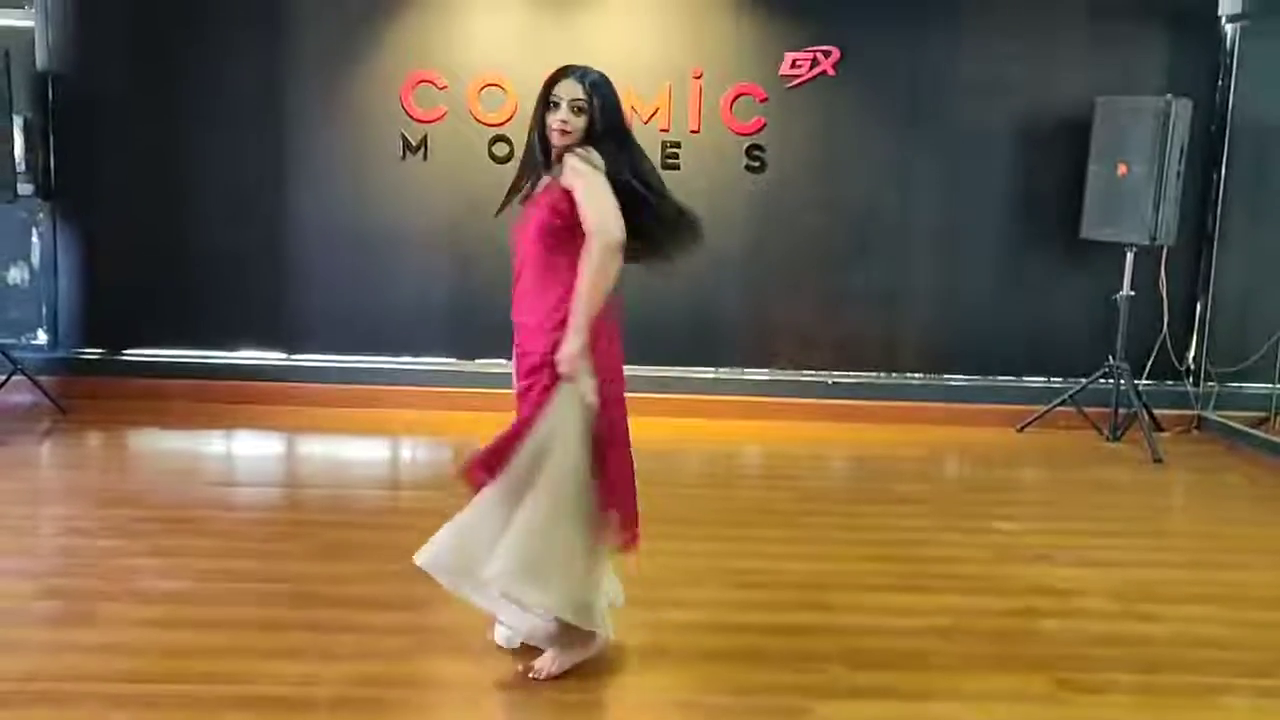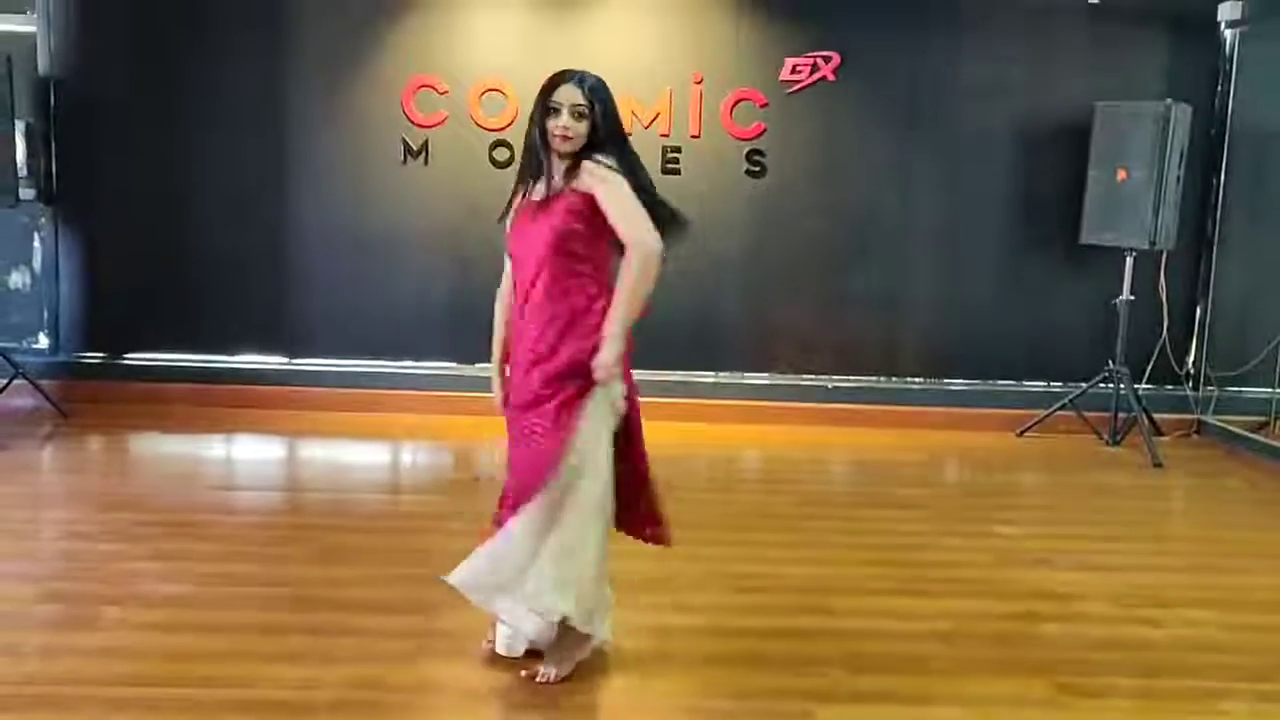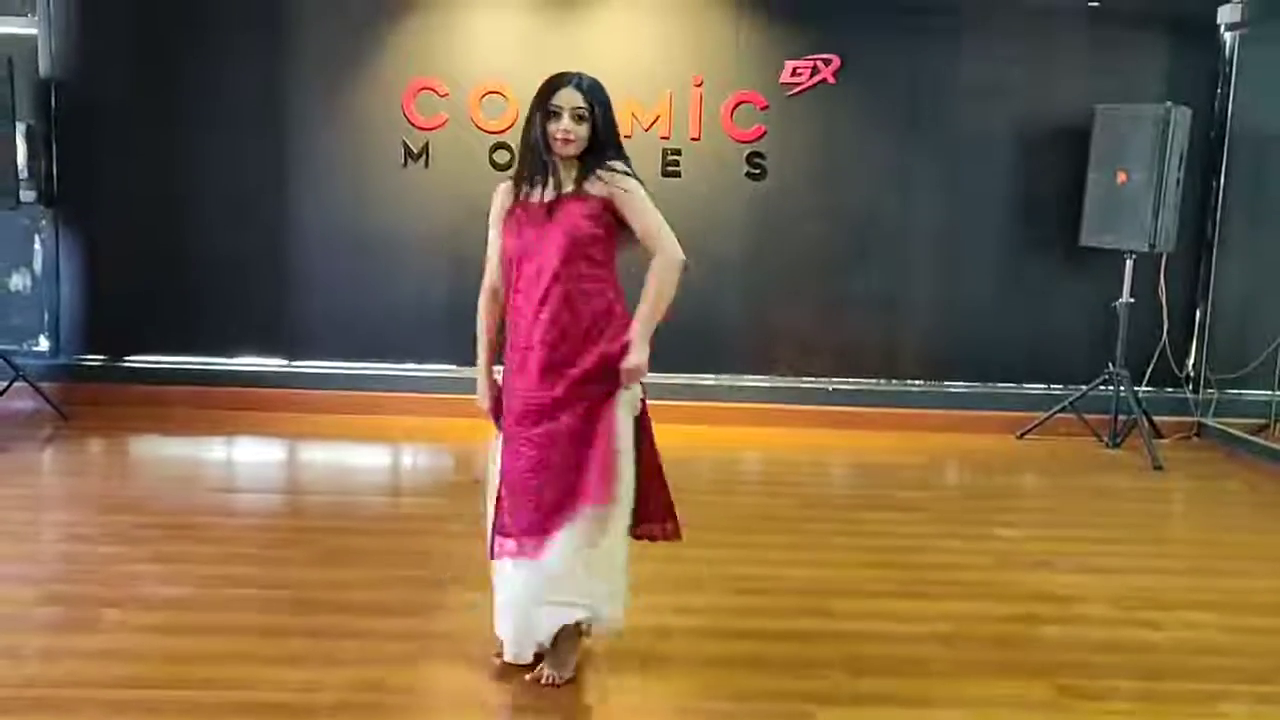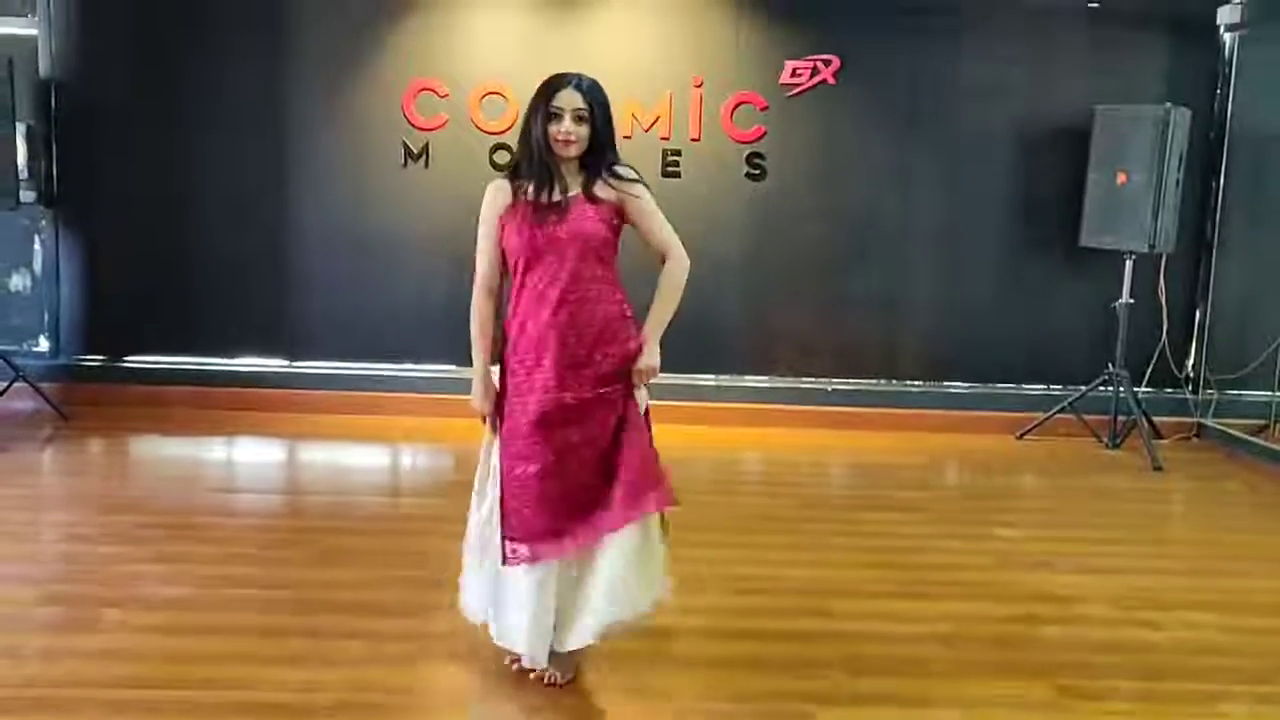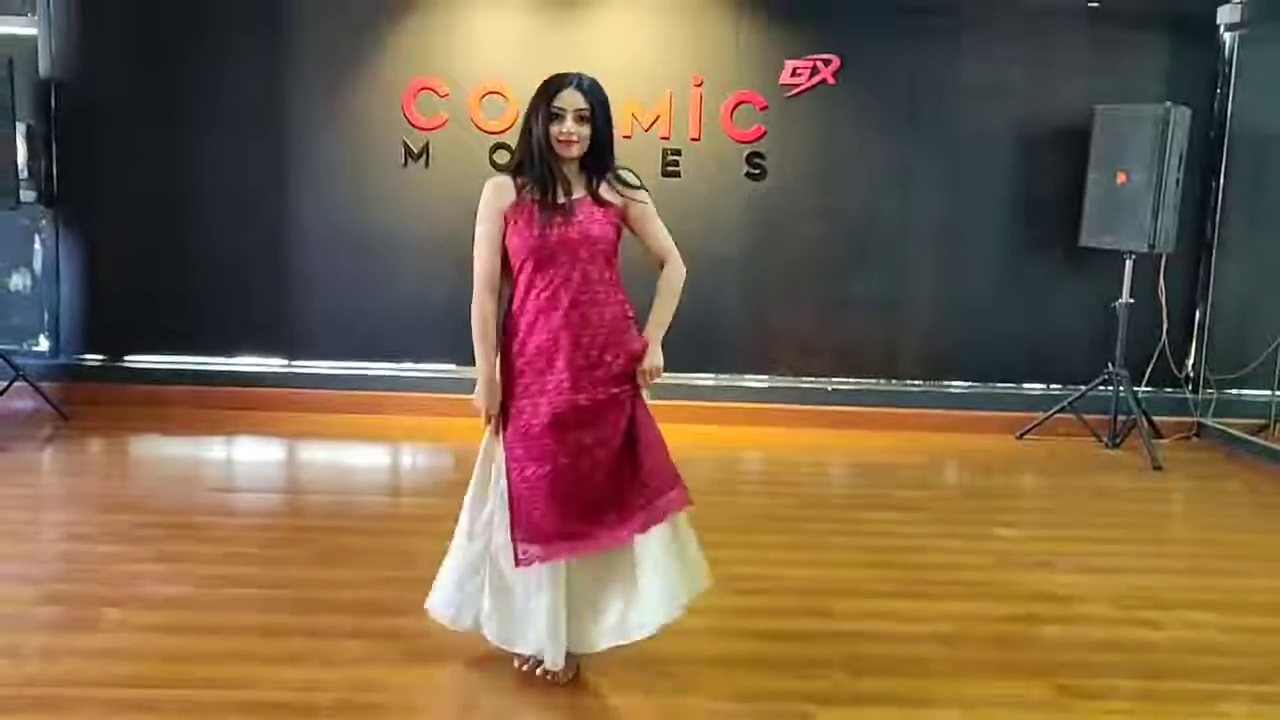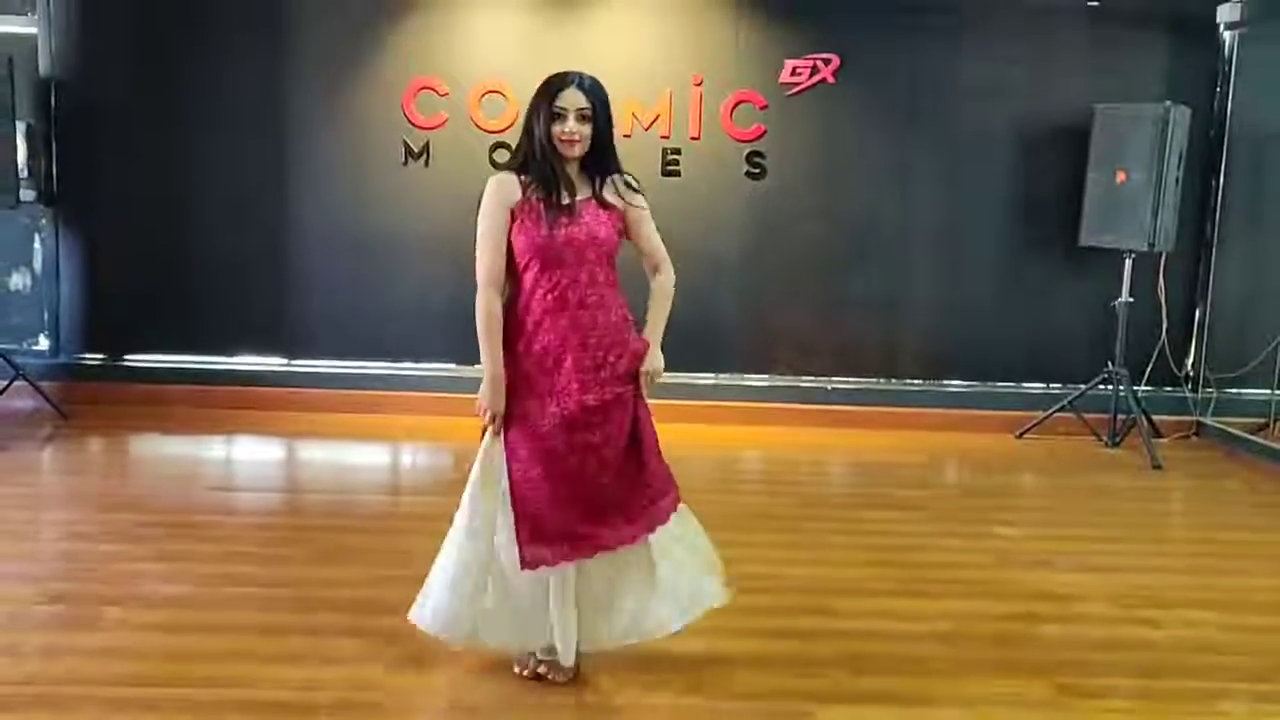
dt=0.1s
person 1, frame 1
left shoulder: (582, 163)
right shoulder: (538, 180)
left elbow: (609, 237)
left wrist: (577, 333)
right wrist: (529, 349)
left hip: (571, 349)
right hip: (546, 351)
left knee: (554, 488)
right knee: (564, 485)
left ankle: (577, 627)
right ankle: (554, 619)
person 1, frame 2
left shoulder: (598, 173)
right shoulder: (522, 191)
left elbow: (646, 248)
left wrist: (613, 340)
right wrist: (499, 363)
left hip: (583, 362)
right hip: (531, 363)
left knee: (566, 491)
right knee: (534, 491)
left ankle: (573, 629)
right ankle: (533, 621)
person 1, frame 3
left shoulder: (611, 180)
right shoulder: (510, 195)
left elbow: (670, 253)
right elbow: (493, 289)
left wrist: (639, 339)
right wrist: (485, 370)
left hip: (598, 364)
right hip: (532, 370)
left knee: (587, 496)
right knee: (529, 496)
left ankle: (567, 628)
right ankle: (531, 627)
person 1, frame 4
left shoulder: (616, 185)
right shoulder: (504, 194)
left elbow: (677, 260)
right elbow: (485, 290)
left wrist: (650, 341)
right wrist: (482, 373)
left hip: (603, 366)
right hip: (530, 370)
left knee: (595, 496)
right knee: (529, 499)
left ankle: (570, 634)
right ankle: (531, 631)
person 1, frame 5
left shoulder: (618, 189)
right shoulder: (504, 192)
left elbow: (673, 264)
right elbow: (486, 290)
left wrist: (654, 341)
right wrist: (487, 375)
left hip: (607, 369)
right hip: (532, 371)
left knee: (600, 496)
right knee: (533, 500)
left ankle: (571, 635)
right ankle: (534, 631)
person 1, frame 6
left shoulder: (618, 192)
right shoulder: (508, 189)
left elbow: (661, 270)
right elbow: (488, 289)
left wrist: (652, 343)
right wrist: (492, 377)
left hip: (608, 369)
right hip: (535, 372)
left knee: (602, 499)
right knee: (534, 502)
left ankle: (571, 636)
right ankle: (534, 634)
